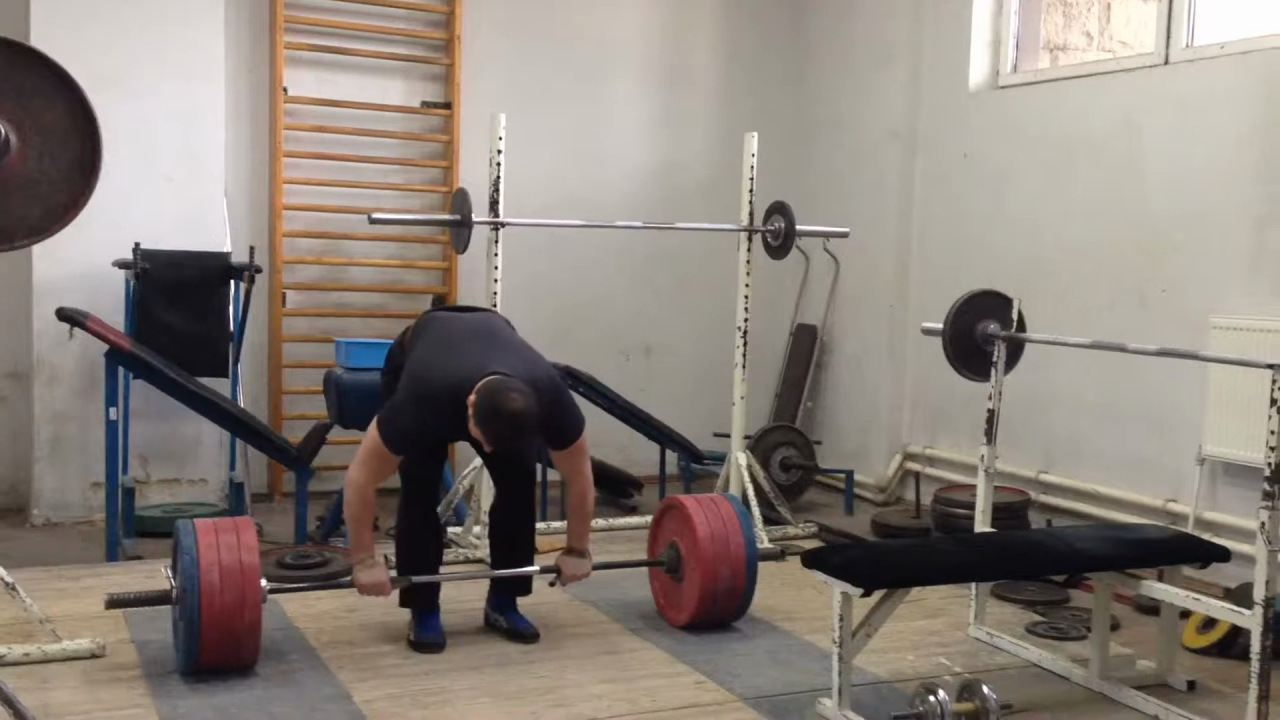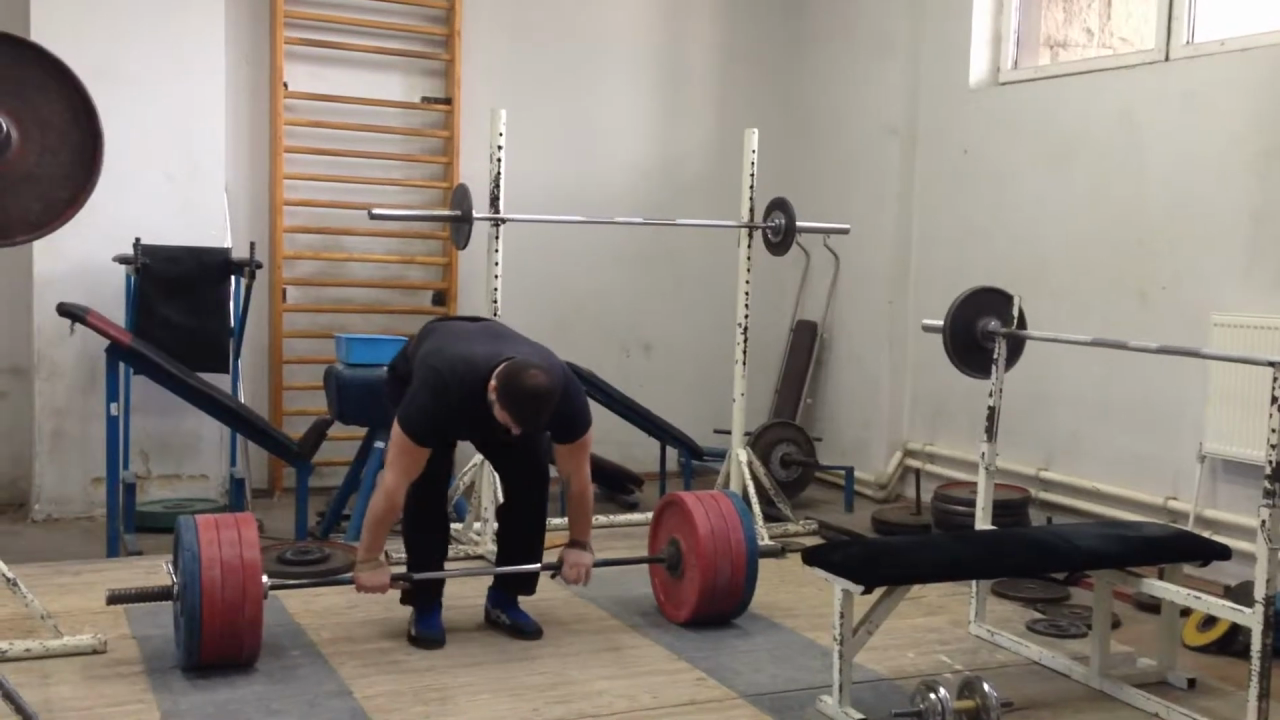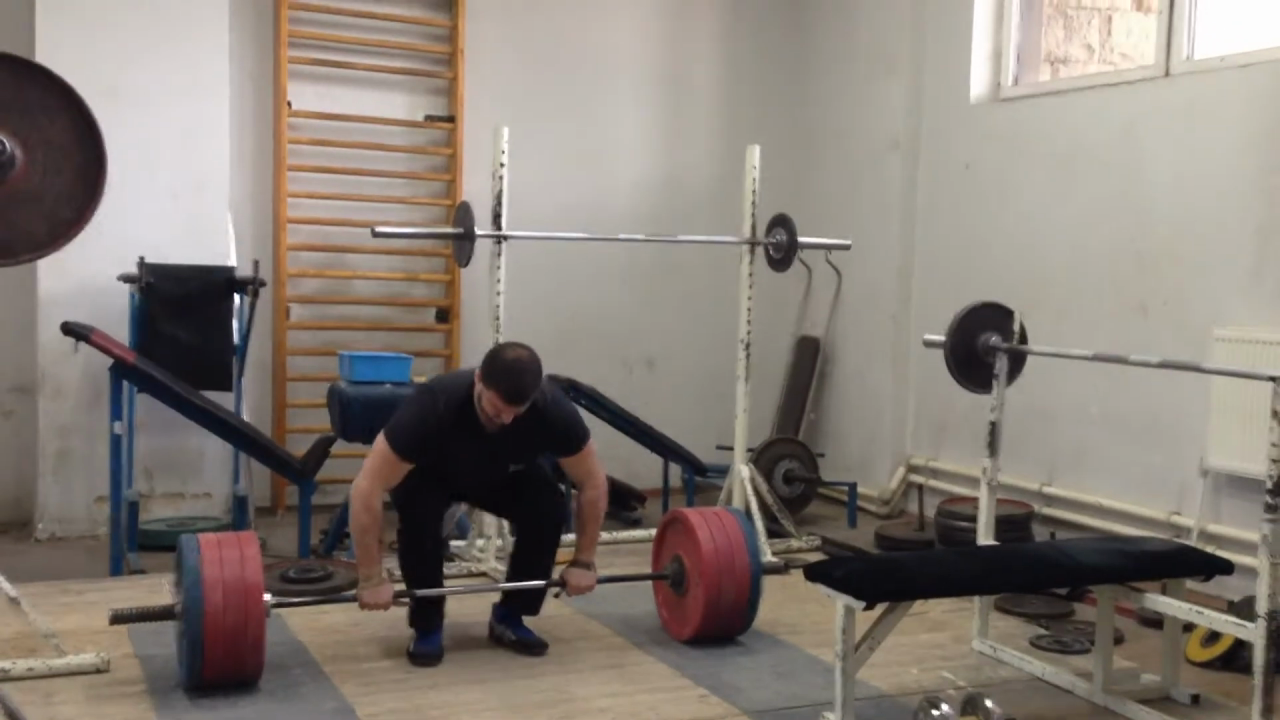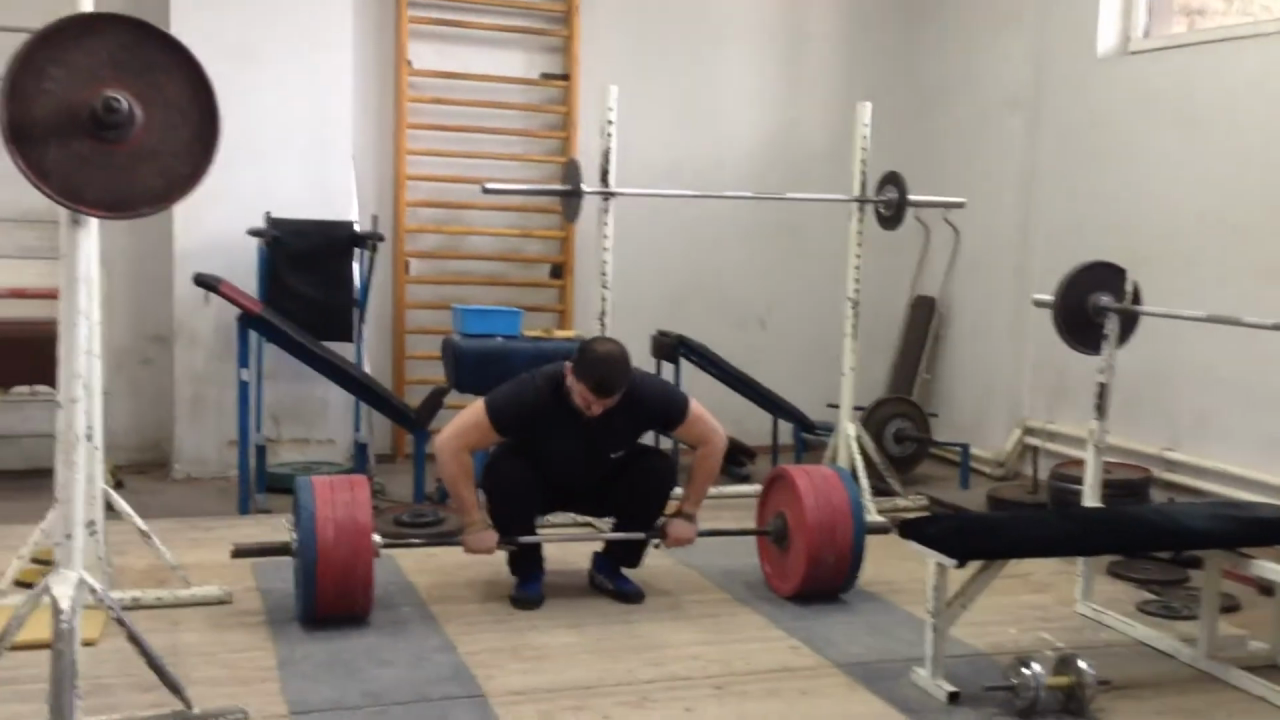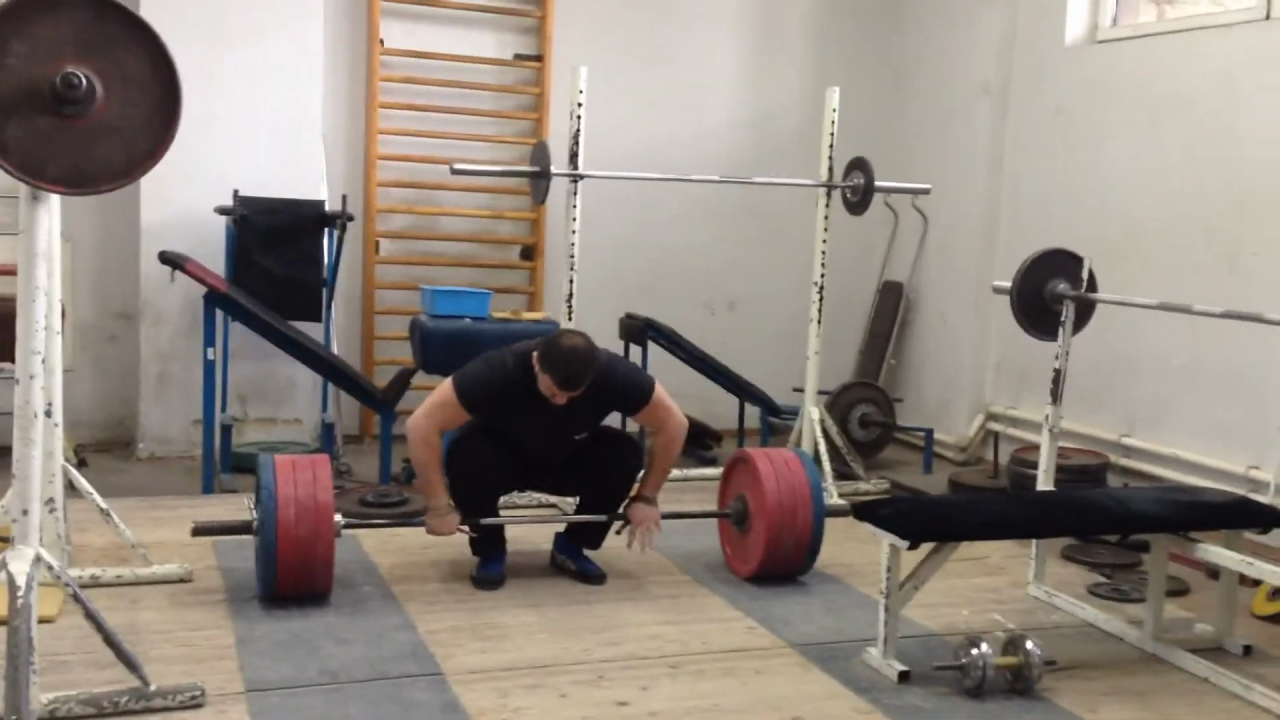
dt=0.7s
person 1, frame 1
left shoulder: (549, 397)
right shoulder: (422, 399)
left elbow: (578, 477)
right elbow: (359, 477)
left wrist: (577, 551)
right wrist: (364, 562)
left knee: (519, 480)
right knee: (420, 486)
left ankle: (503, 602)
right ankle: (423, 609)
person 1, frame 2
left shoulder: (564, 392)
right shoulder: (437, 387)
left elbow: (576, 475)
right elbow: (396, 480)
left wrist: (580, 544)
right wrist: (370, 560)
right hip: (415, 376)
left knee: (531, 480)
right knee: (429, 484)
left ankle: (503, 600)
right ankle: (425, 606)
person 1, frame 3
left shoulder: (553, 410)
right shoulder: (434, 404)
left elbow: (593, 483)
right elbow: (366, 489)
left wrist: (583, 562)
right wrist: (371, 578)
left hip: (504, 473)
right hip: (430, 472)
left knee: (548, 509)
right knee: (419, 515)
left ankle: (509, 617)
right ankle: (426, 626)
person 1, frame 4
left shoulder: (647, 393)
right shoulder: (532, 392)
left elbow: (713, 439)
right elbow: (449, 443)
left wrist: (687, 513)
right wrist: (475, 524)
left hip: (602, 484)
right hip: (537, 482)
left knee: (659, 470)
right knee: (504, 475)
left ankle: (609, 566)
right ankle: (528, 572)
person 1, frame 5
left shoulder: (614, 374)
right shoulder: (500, 370)
left elbow: (673, 425)
right elbow: (421, 424)
left wrist: (646, 498)
right wrist: (440, 508)
left hip: (568, 459)
right hip: (502, 458)
left knee: (625, 454)
right knee: (468, 456)
left ankle: (571, 547)
right ankle: (490, 552)
